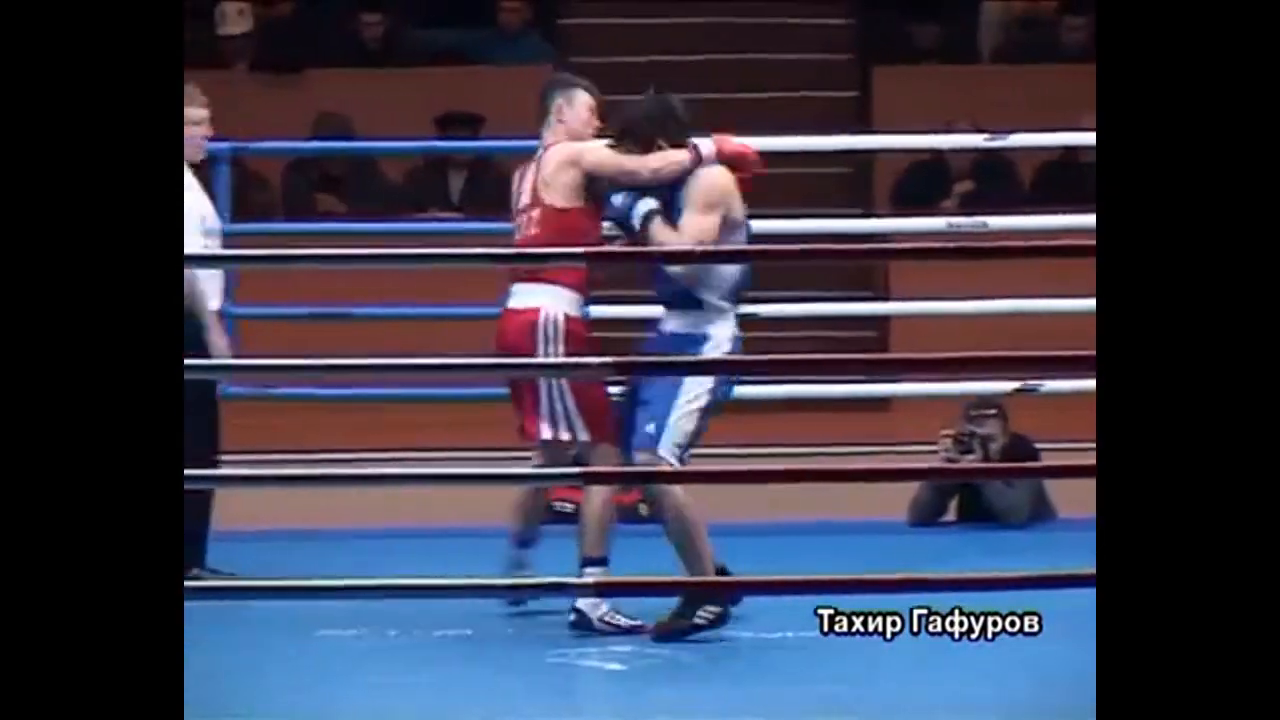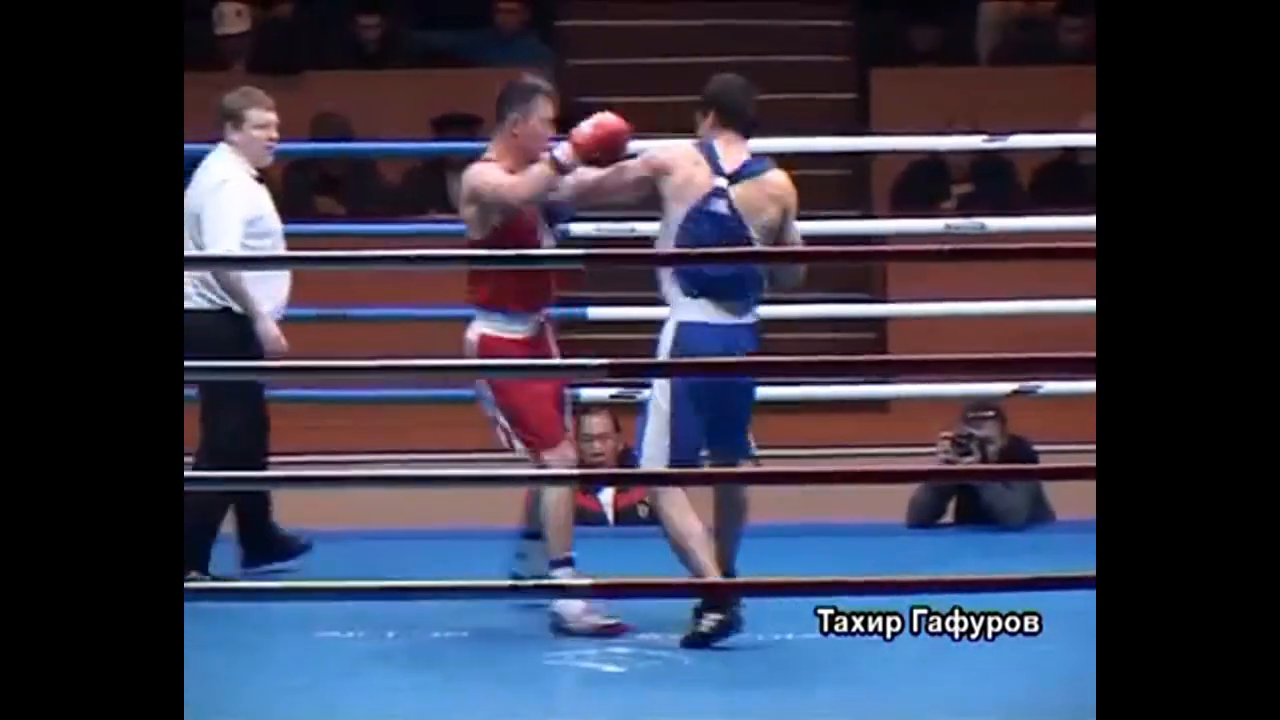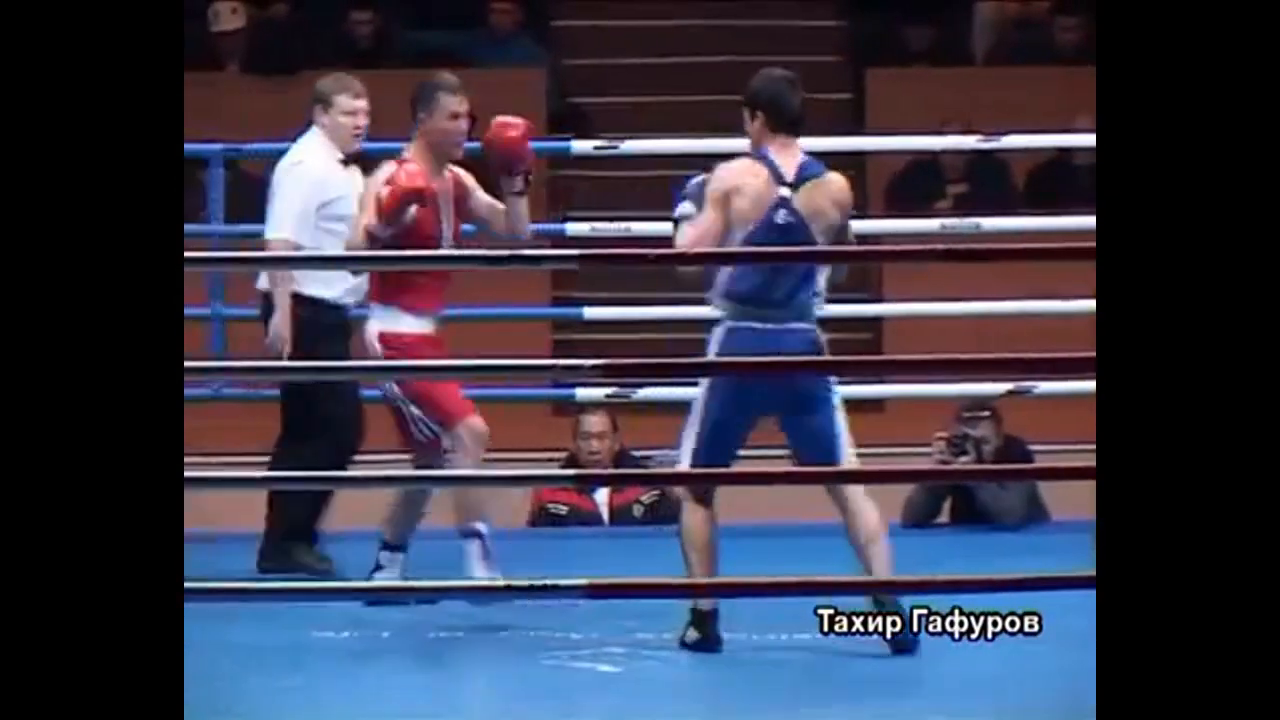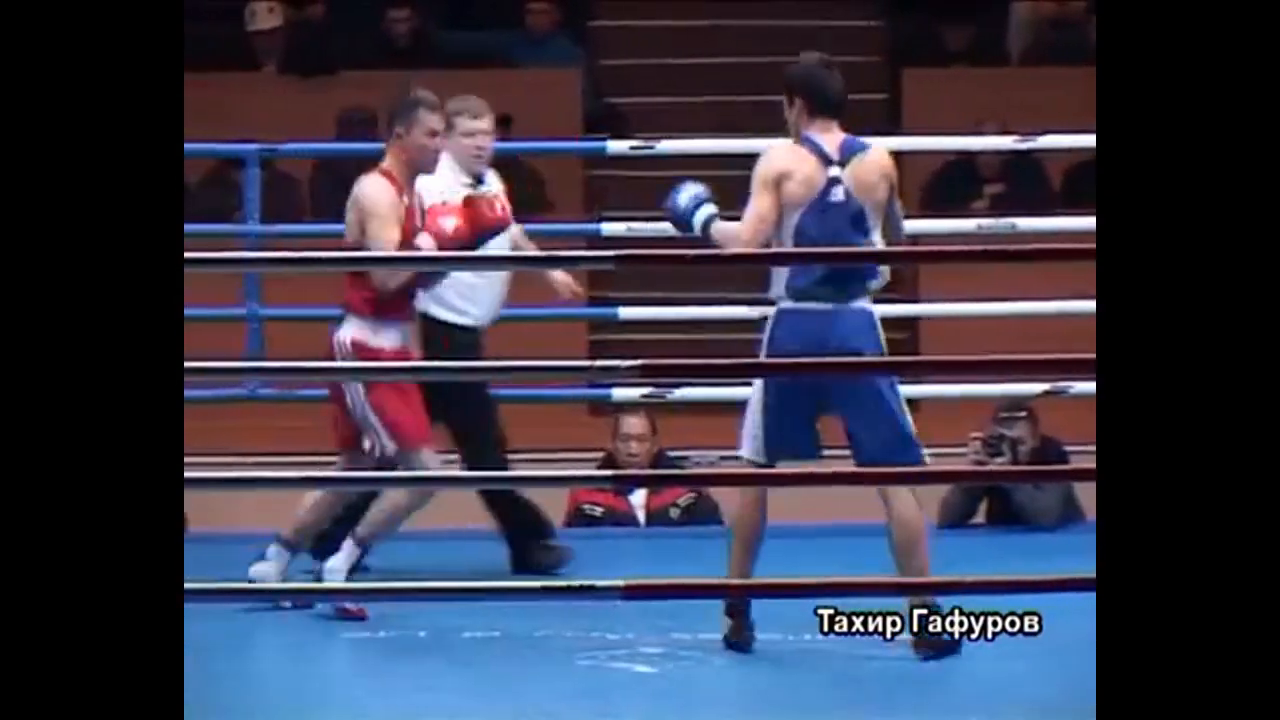
dt=0.3s
person 1, frame 1
left shoulder: (711, 182)
right shoulder: (676, 182)
left elbow: (683, 261)
left wrist: (642, 211)
left hip: (707, 342)
right hip: (677, 335)
left knee: (655, 462)
right knee: (636, 451)
left ankle: (709, 590)
right ankle: (703, 575)
person 1, frame 2
left shoulder: (673, 160)
right shoulder: (777, 185)
left elbow: (596, 183)
right elbow: (790, 275)
left wrist: (559, 188)
left hip: (685, 336)
right hip: (739, 337)
left knee: (668, 481)
right knee: (731, 463)
left ankle: (717, 599)
right ankle: (723, 579)
person 1, frame 3
left shoulder: (731, 178)
right shoulder: (836, 188)
left elbow: (688, 257)
left wrist: (688, 209)
left hip: (738, 344)
right hip: (801, 345)
left knee: (694, 483)
right knee: (845, 482)
left ankle: (704, 617)
right ankle: (888, 608)
person 1, frame 4
left shoulder: (778, 162)
right shoulder: (879, 163)
left elbow: (743, 246)
left wrist: (700, 214)
left hip: (794, 329)
right hip: (856, 328)
left knee: (757, 469)
right knee: (897, 476)
left ankle: (738, 609)
right ankle: (926, 615)
person 2, frame 1
left shoulder: (534, 171)
right shoulder: (572, 155)
right elbow: (645, 169)
right wrist: (708, 150)
left hip: (524, 319)
right hip: (547, 320)
left knee: (555, 453)
right knee: (603, 455)
left ankle: (519, 564)
right ankle: (589, 599)
person 2, frame 2
left shoulder: (534, 168)
right shoulder: (482, 177)
right elbow: (520, 195)
right wrist: (572, 148)
left hip: (534, 334)
right hip: (498, 342)
left knee: (552, 458)
right knee: (560, 459)
right ankle: (567, 599)
person 2, frame 3
left shoulder: (458, 180)
right shoulder: (389, 178)
left elbow: (515, 234)
right elbow: (360, 248)
left wrist: (516, 172)
right wrist: (394, 208)
left hip: (421, 333)
right hip: (395, 336)
left knee: (434, 462)
right knee: (469, 432)
left ankle: (387, 571)
right ankle: (478, 565)
person 2, frame 4
left shoulder: (405, 192)
right shoulder: (377, 191)
right elbow: (388, 276)
left wrist: (467, 229)
right wrist: (436, 238)
left hip: (383, 346)
right hip: (369, 348)
left knee: (358, 473)
right knee: (426, 469)
left ankle: (271, 567)
right ankle: (341, 567)
person 3, frame 1
left shoulder: (186, 176)
right shoulder: (182, 183)
right elbow: (186, 263)
right wrist: (211, 326)
left hip: (188, 323)
right hip: (186, 323)
left knee: (193, 437)
right knee: (195, 441)
right ankle: (187, 557)
person 3, frame 2
left shoulder: (230, 175)
right shoulder: (227, 181)
right elbow: (222, 260)
right wrist: (261, 317)
left hip: (223, 322)
right hip: (223, 323)
left knee: (248, 433)
right knee: (225, 443)
left ankle: (261, 539)
right ankle: (189, 556)
person 3, frame 3
left shoulder: (343, 167)
right shoulder: (306, 165)
right elbow: (280, 242)
right wrist: (282, 312)
left hip: (325, 310)
right hip: (304, 310)
left knee: (304, 430)
right knee: (338, 427)
left ankle: (287, 543)
right ankle: (291, 539)
person 3, frame 4
left shoulder: (487, 180)
right shoulder: (434, 188)
left elbow: (506, 233)
left wrist: (548, 271)
left hip: (461, 329)
right hip: (440, 331)
right knee: (482, 440)
left ankle: (342, 527)
right ankle: (529, 545)
